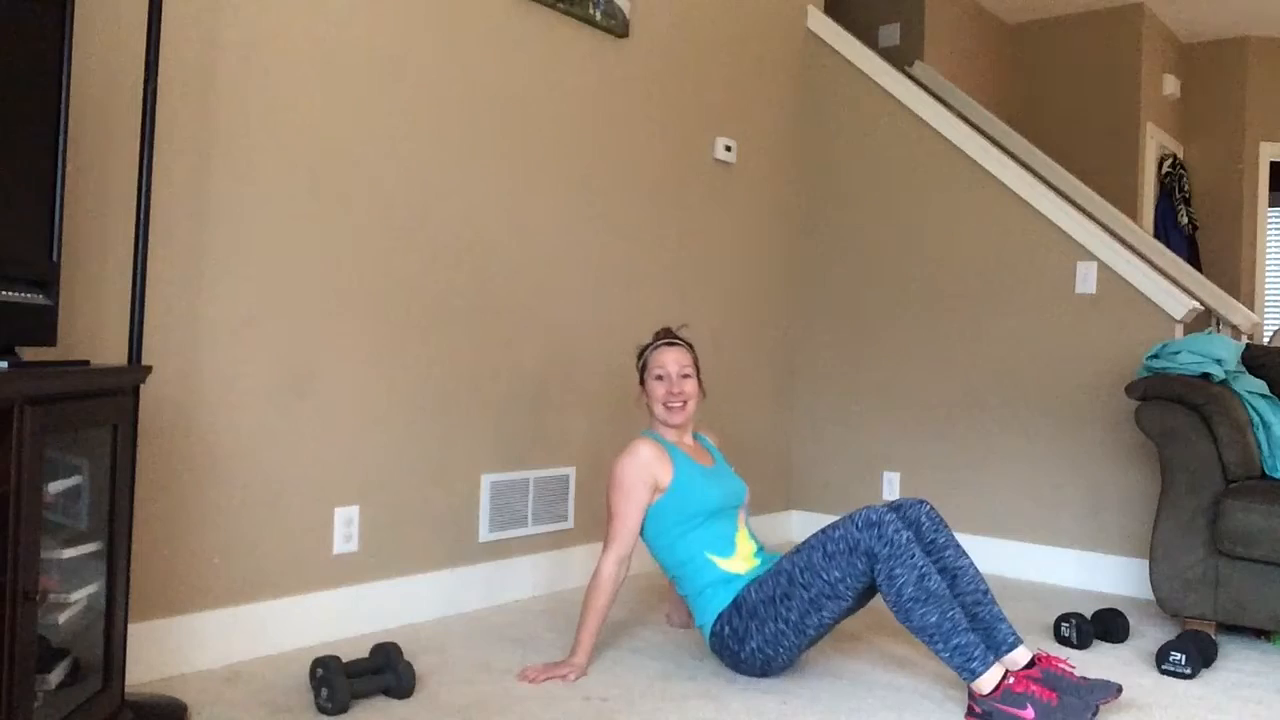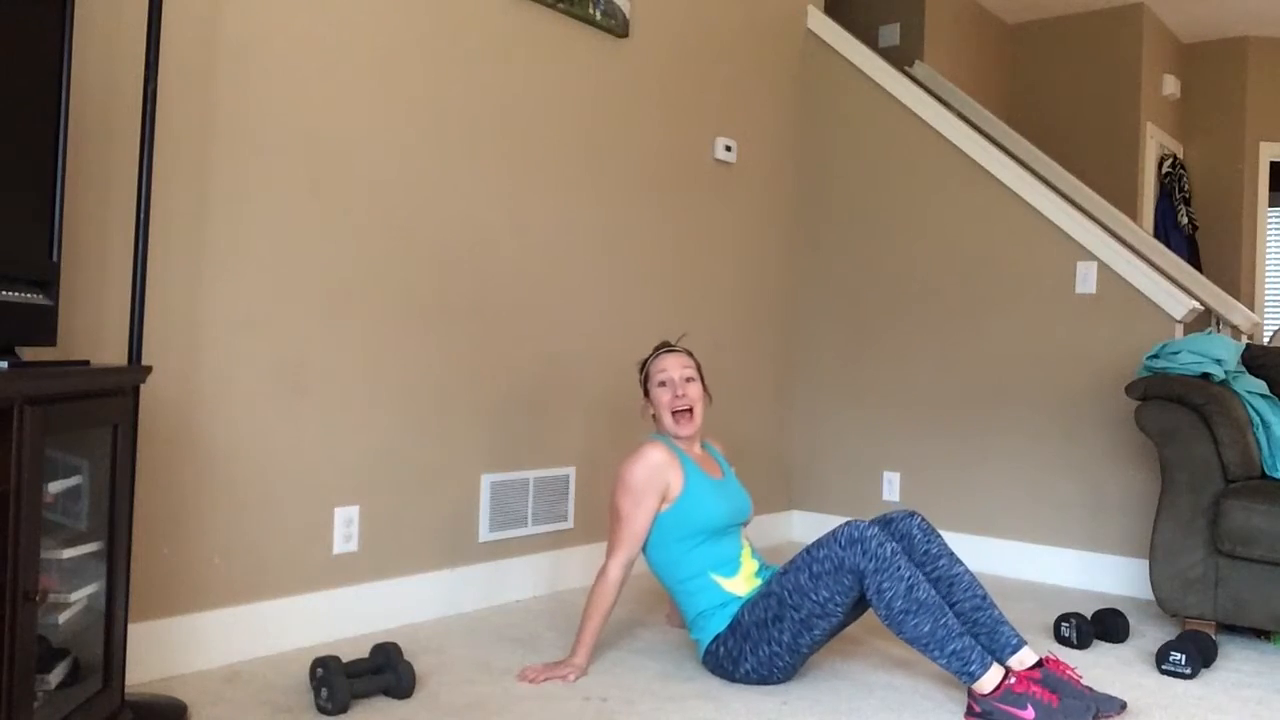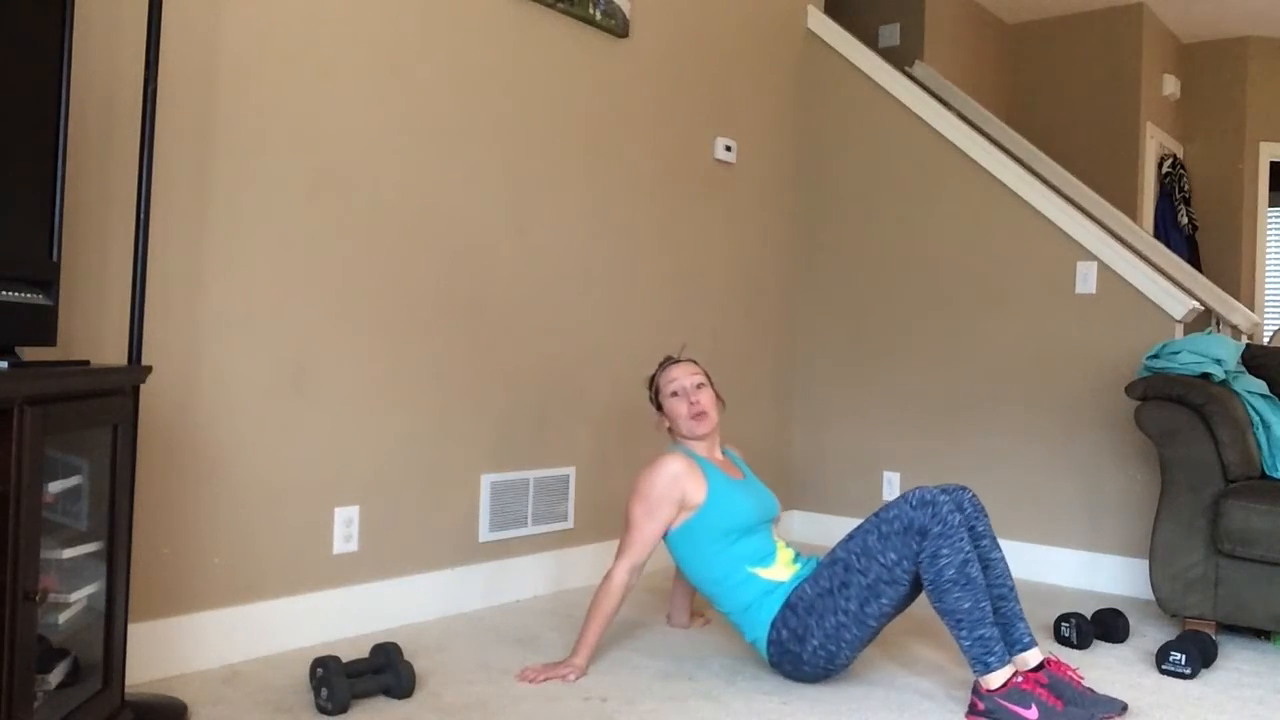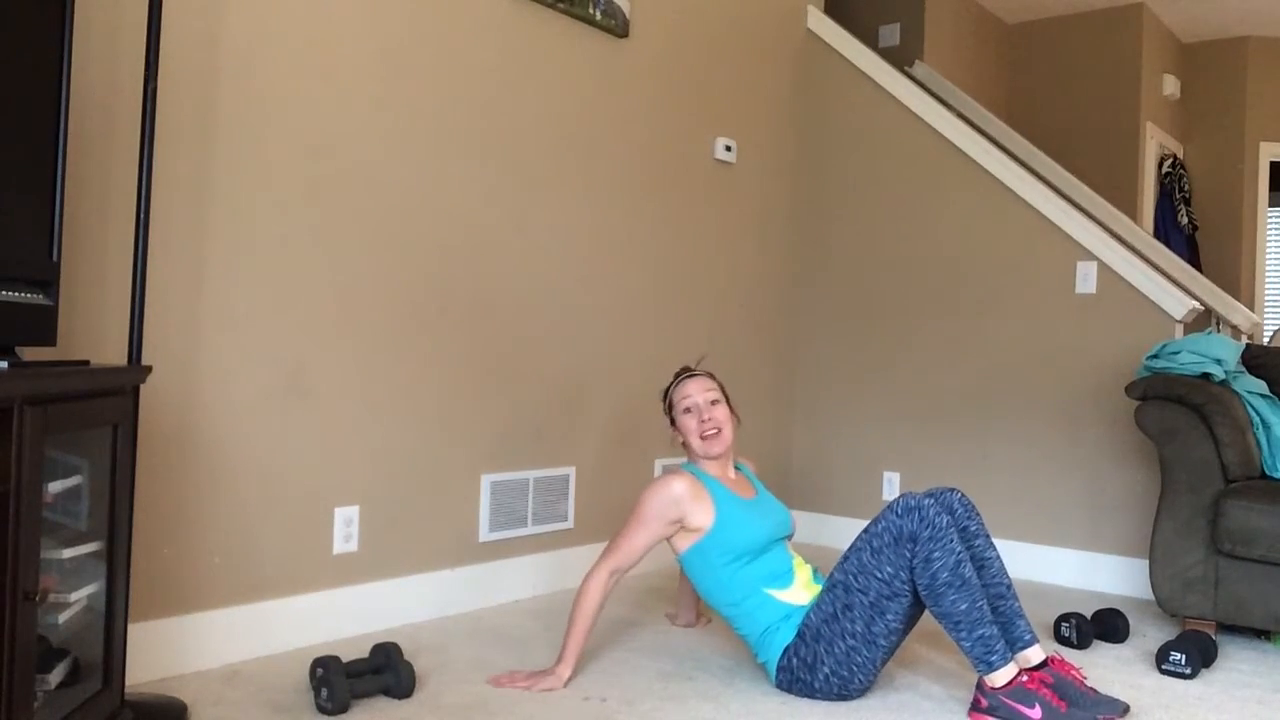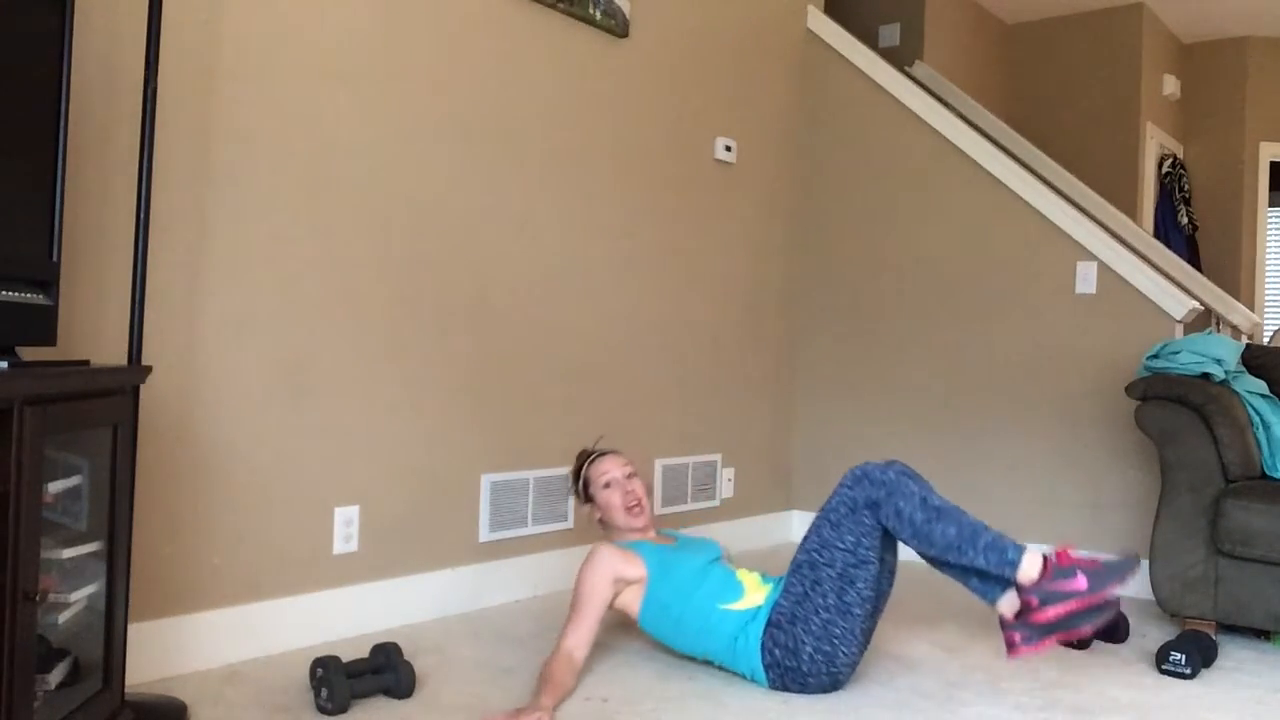
dt=1s
person 1, frame 1
left shoulder: (706, 445)
right shoulder: (641, 459)
right elbow: (613, 561)
right wrist: (577, 660)
left hip: (771, 600)
right hip: (744, 629)
left knee: (914, 515)
right knee: (875, 530)
left ankle: (1020, 664)
person 1, frame 2
left shoulder: (713, 453)
right shoulder: (651, 464)
right elbow: (616, 565)
right wrist: (576, 660)
left hip: (770, 607)
right hip: (739, 644)
left knee: (906, 527)
right knee: (860, 543)
left ankle: (1024, 663)
person 1, frame 3
left shoulder: (730, 459)
right shoulder: (671, 472)
right elbow: (624, 568)
left wrist: (681, 612)
right wrist: (577, 660)
left hip: (811, 600)
right hip: (797, 633)
left knee: (958, 504)
right knee: (928, 511)
left ankle: (1028, 661)
person 1, frame 4
left shoulder: (746, 473)
right shoulder: (678, 490)
right elbow: (605, 571)
left wrist: (688, 613)
left hip: (833, 629)
right hip: (809, 659)
left knee: (948, 504)
right knee: (916, 517)
left ankle: (1031, 662)
person 1, frame 5
left shoulder: (675, 541)
right shoulder: (609, 561)
right elbow: (572, 647)
left hip: (801, 625)
right hip: (790, 651)
left knee: (888, 477)
right knee: (871, 485)
left ankle: (1018, 603)
right ankle: (1033, 570)
